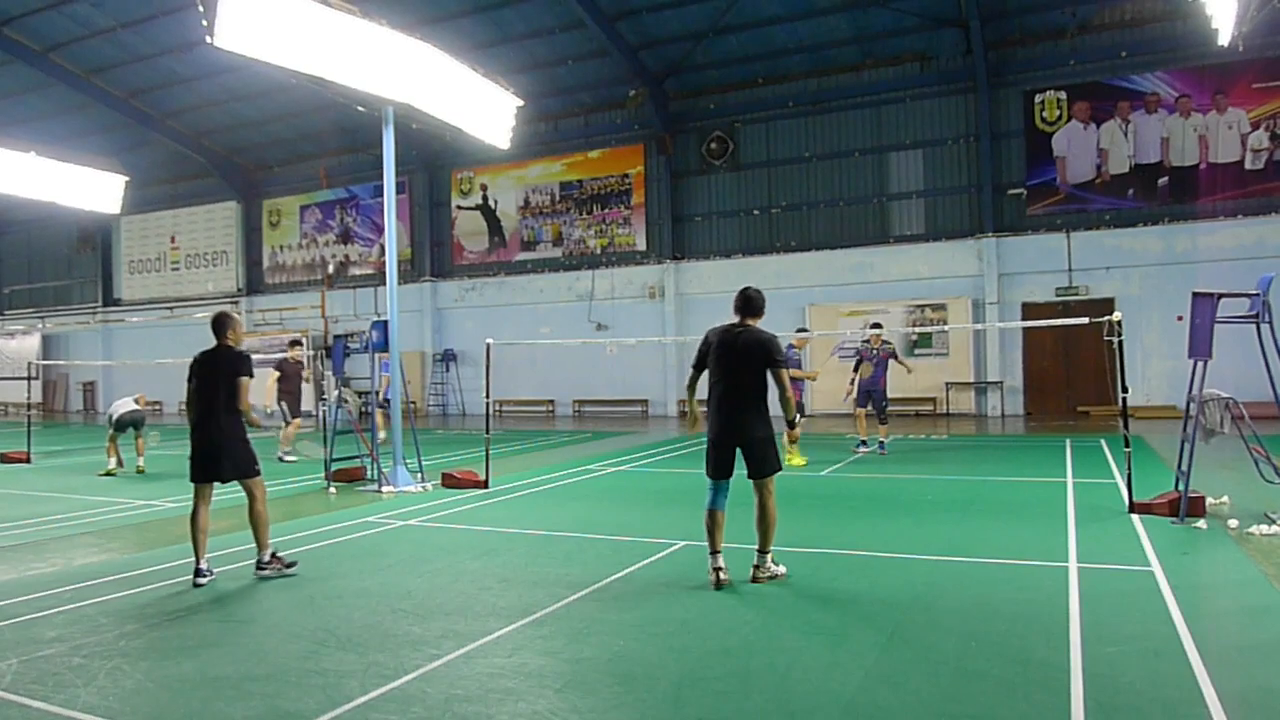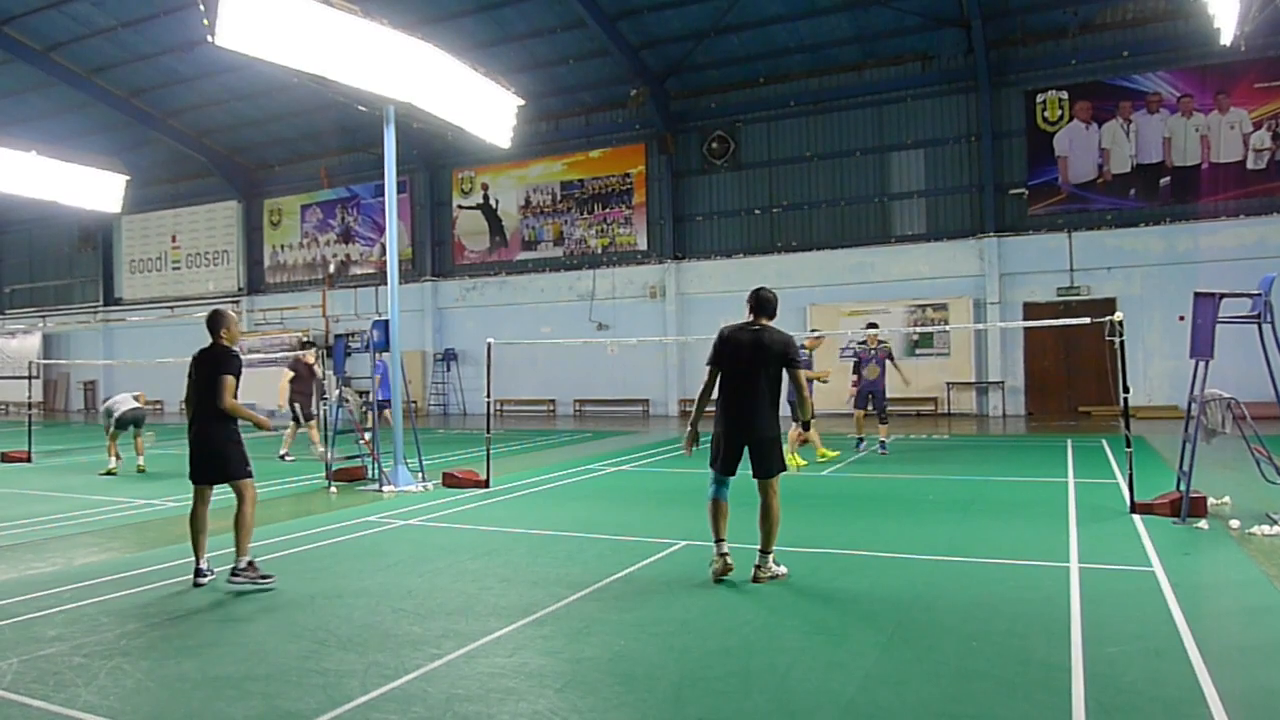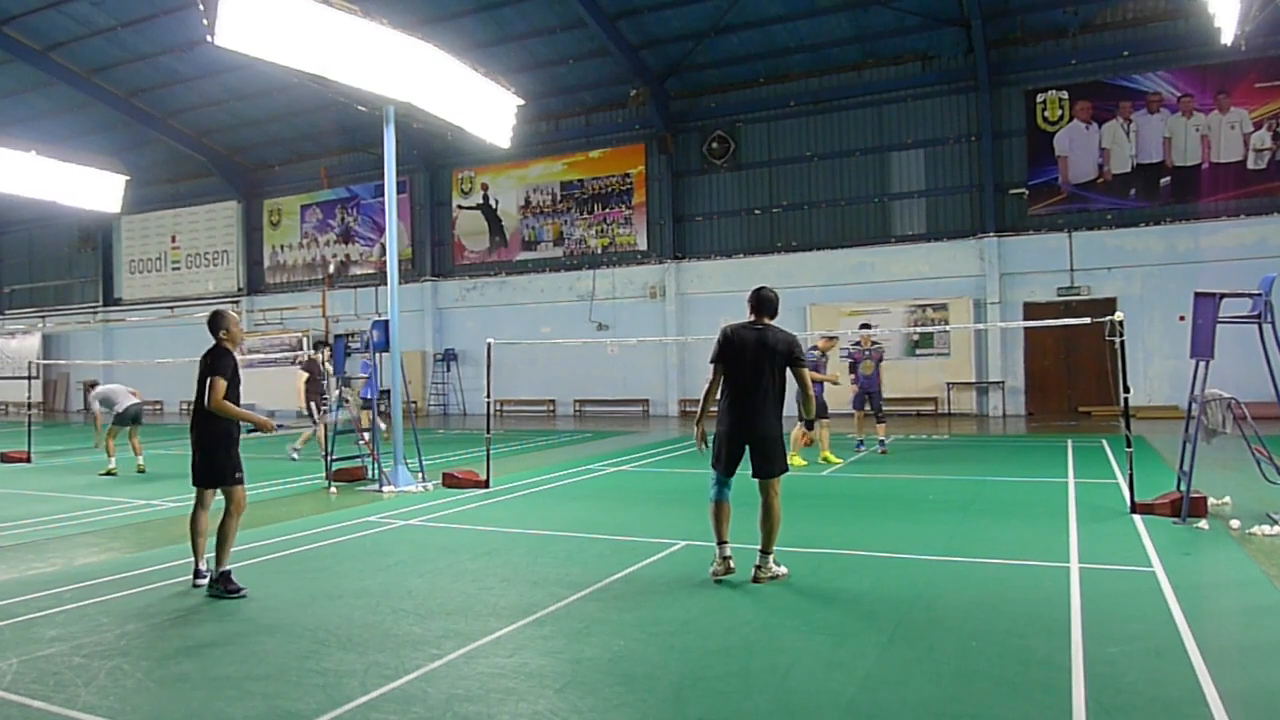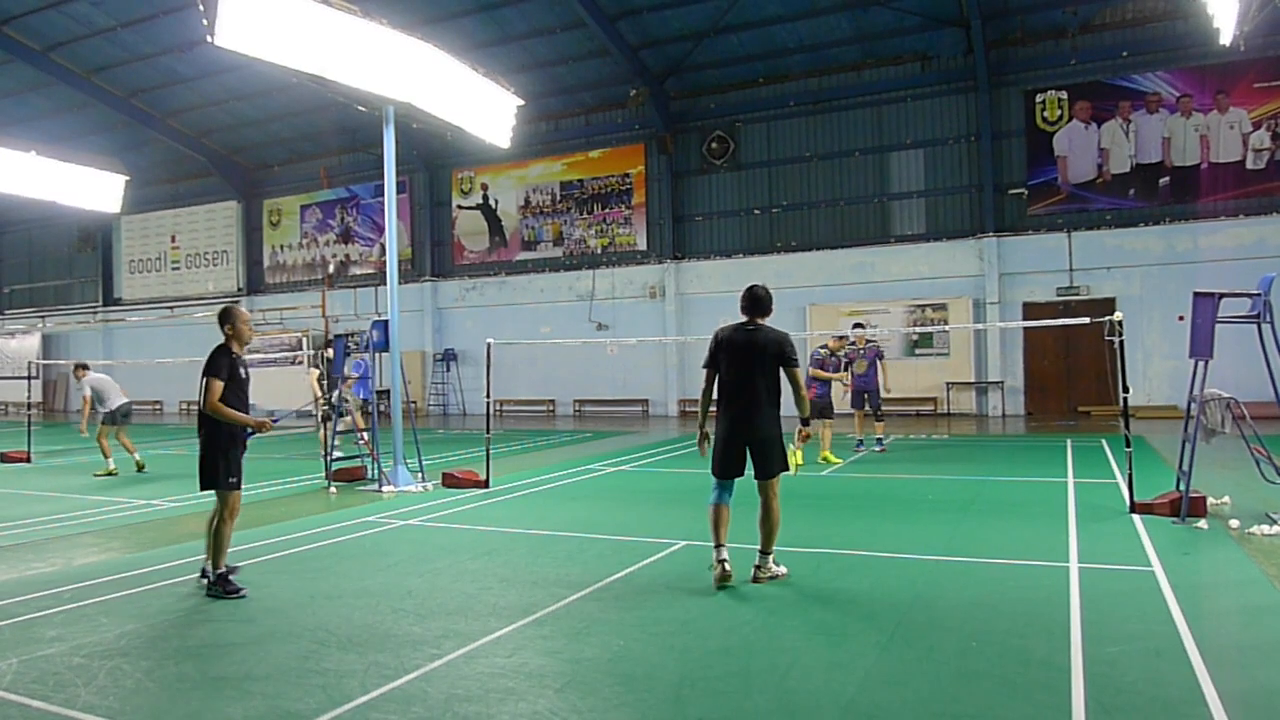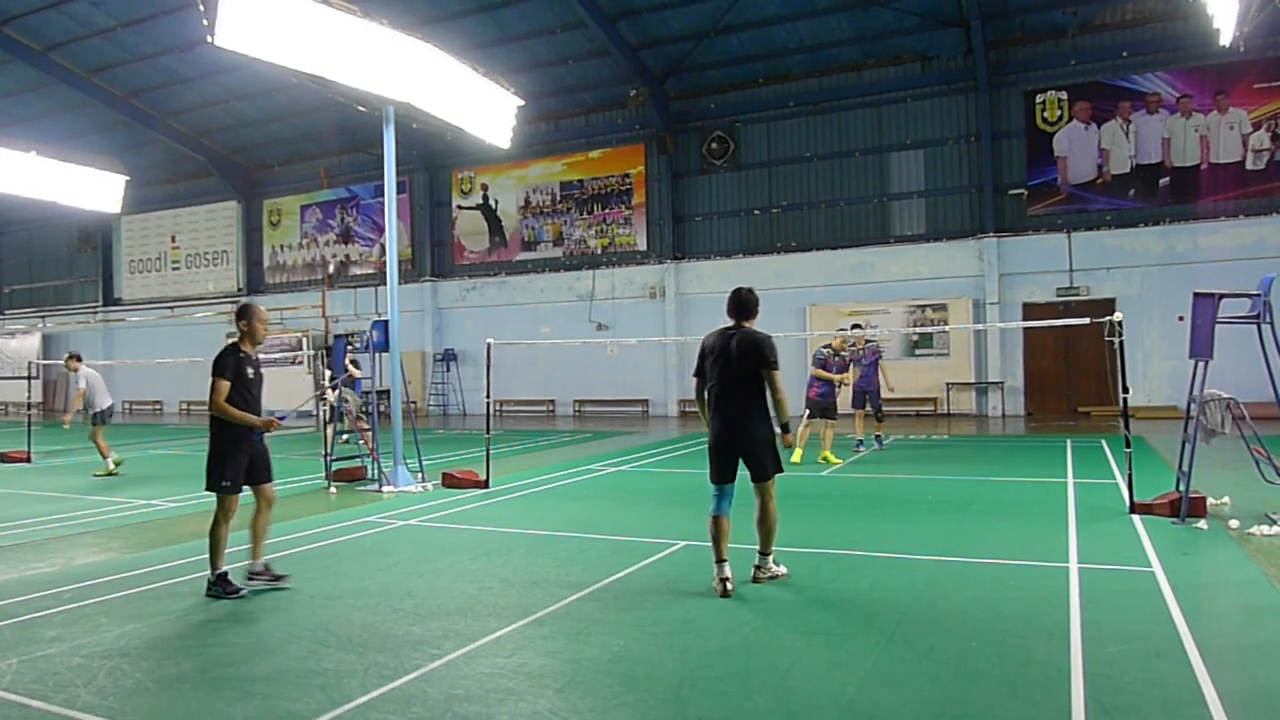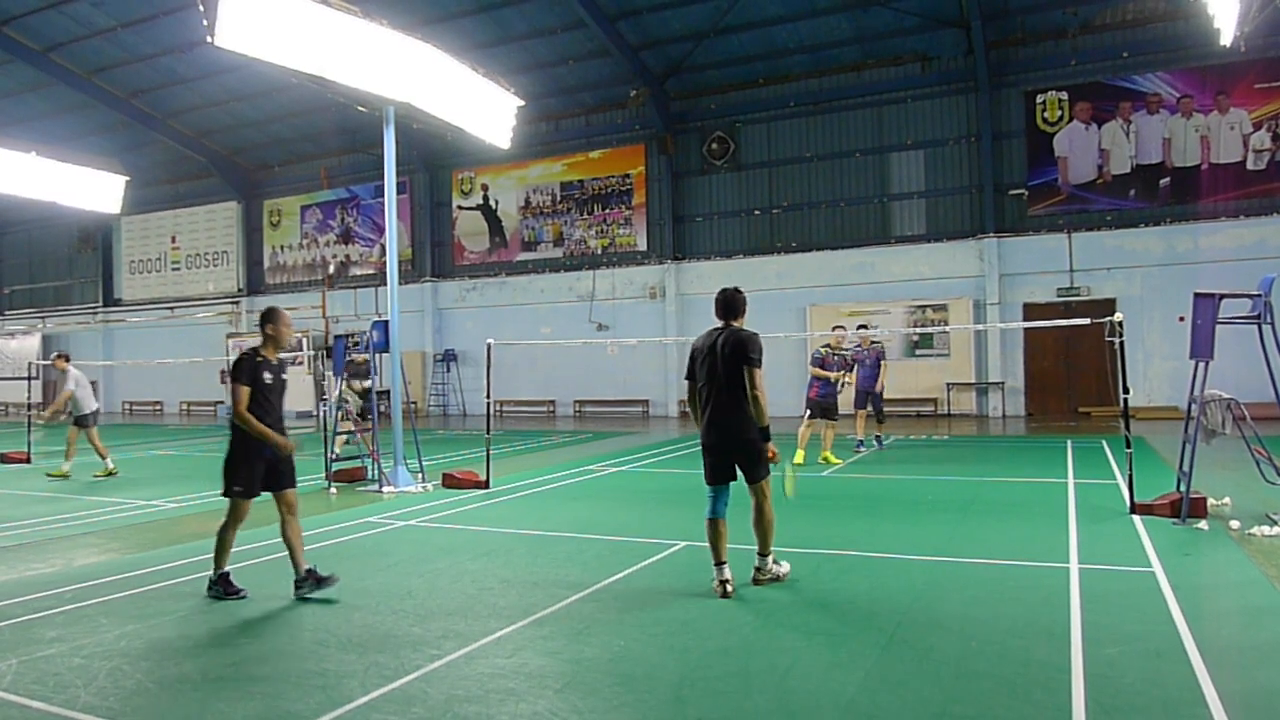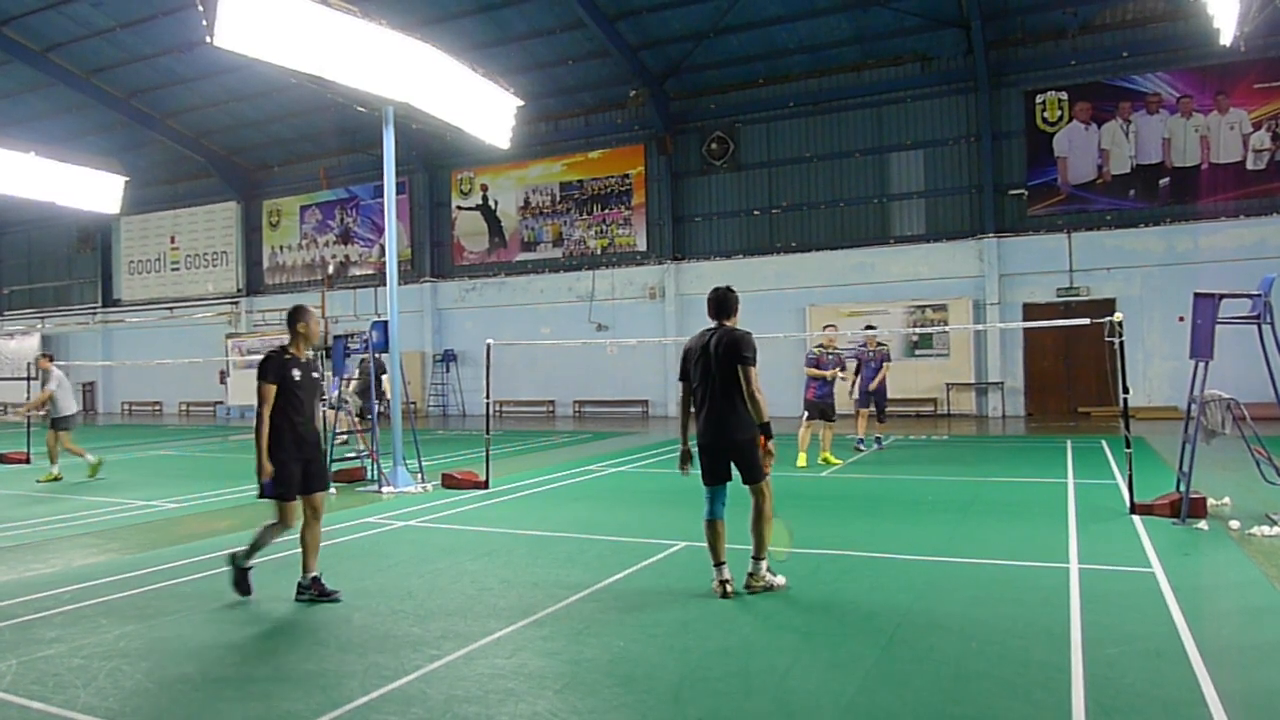
dt=0.2s
person 1, frame 1
left shoulder: (713, 336)
right shoulder: (767, 341)
left elbow: (691, 382)
right elbow: (785, 391)
left wrist: (692, 408)
right wrist: (792, 425)
left hip: (719, 428)
right hip: (756, 428)
left knee: (717, 492)
right knee: (765, 493)
left ankle: (717, 566)
right ankle: (763, 564)
person 1, frame 2
left shoulder: (727, 334)
right shoulder: (784, 341)
left elbow: (709, 382)
right elbow: (802, 391)
left wrist: (694, 423)
right wrist: (805, 425)
left hip: (727, 425)
right hip: (764, 428)
left knee: (718, 484)
right knee: (769, 492)
left ankle: (721, 552)
right ankle: (764, 564)
person 1, frame 3
left shoulder: (729, 334)
right shoulder: (787, 341)
left elbow: (714, 382)
right elbow: (807, 390)
left wrist: (700, 421)
right wrist: (809, 425)
left hip: (730, 425)
right hip: (767, 428)
left knee: (720, 484)
right knee: (770, 493)
left ankle: (723, 554)
right ankle: (765, 564)
person 1, frame 4
left shoulder: (722, 336)
right shoulder: (780, 340)
left elbow: (708, 386)
right elbow: (800, 389)
left wrist: (702, 425)
right wrist: (805, 422)
left hip: (728, 428)
right hip: (765, 429)
left knee: (721, 490)
right knee: (769, 493)
left ankle: (720, 557)
right ankle: (764, 564)
person 1, frame 5
left shoulder: (710, 341)
right shoulder: (761, 341)
left elbow: (699, 392)
right elbow: (777, 392)
right wrist: (785, 429)
left hip: (720, 433)
right hip: (756, 431)
left knee: (721, 498)
right knee: (766, 495)
left ankle: (722, 573)
right ankle: (764, 564)
person 1, frame 6
left shoulder: (699, 343)
right shoulder: (747, 339)
left elbow: (691, 395)
right elbow: (755, 392)
right wrist: (766, 437)
left hip: (711, 434)
right hip: (744, 432)
left knee: (716, 500)
right knee: (761, 495)
left ankle: (722, 575)
right ankle: (765, 565)
person 1, frame 7
left shoulder: (692, 344)
right shoulder: (740, 339)
left elbow: (685, 399)
right elbow: (751, 390)
left wrist: (684, 444)
right wrist: (767, 434)
left hip: (707, 435)
right hip: (741, 431)
left knee: (714, 500)
right knee: (761, 495)
left ankle: (721, 576)
right ankle: (758, 572)
person 2, frame 1
left shoulder: (199, 361)
right shoulder: (240, 359)
left elbow: (190, 404)
right elbow: (242, 404)
right wrist: (253, 420)
left hip: (202, 437)
right hip: (230, 436)
left knee: (201, 501)
right knee: (257, 494)
left ankle: (201, 567)
right ankle: (265, 559)
person 2, frame 2
left shoulder: (198, 358)
right shoulder: (229, 357)
left elbow: (190, 400)
right elbow: (225, 402)
right wrist: (257, 419)
left hip: (199, 437)
right hip: (223, 436)
left knee: (201, 501)
right knee: (247, 496)
left ankle: (201, 567)
right ankle: (242, 566)
person 2, frame 3
left shoulder: (211, 357)
right shoulder: (224, 358)
right elbow: (215, 402)
right wrist: (255, 419)
left hip: (203, 437)
right hip: (219, 439)
left knee: (203, 502)
right knee: (236, 504)
left ankle: (200, 568)
right ankle: (220, 575)
person 2, frame 4
left shoulder: (235, 358)
right shoulder: (222, 358)
right elbow: (210, 404)
right wrist: (250, 422)
left hip: (230, 442)
right hip: (221, 443)
left knee: (225, 505)
right knee: (230, 508)
left ankle: (213, 565)
right ankle: (217, 577)
person 2, frame 5
left shoulder: (253, 358)
right shoulder: (228, 358)
right elbow: (217, 405)
right wrist: (258, 422)
left hip: (251, 443)
right hip: (229, 445)
left knee: (267, 500)
right knee: (226, 510)
left ankle: (257, 568)
right ankle: (216, 579)
person 2, frame 6
left shoulder: (279, 365)
right shoulder: (246, 363)
right elbow: (239, 413)
right wrist: (274, 439)
left hip: (276, 450)
right hip: (249, 452)
left knee: (289, 509)
right knee: (237, 515)
left ankle: (303, 576)
right ankle: (218, 579)
person 2, frame 7
left shoulder: (312, 365)
right shoulder: (274, 362)
right elbow: (264, 412)
left wrist: (318, 445)
right wrist: (263, 458)
left hip: (312, 450)
right hip: (284, 453)
left knee: (315, 512)
right knee: (286, 520)
left ankle: (308, 582)
right ankle: (243, 560)
